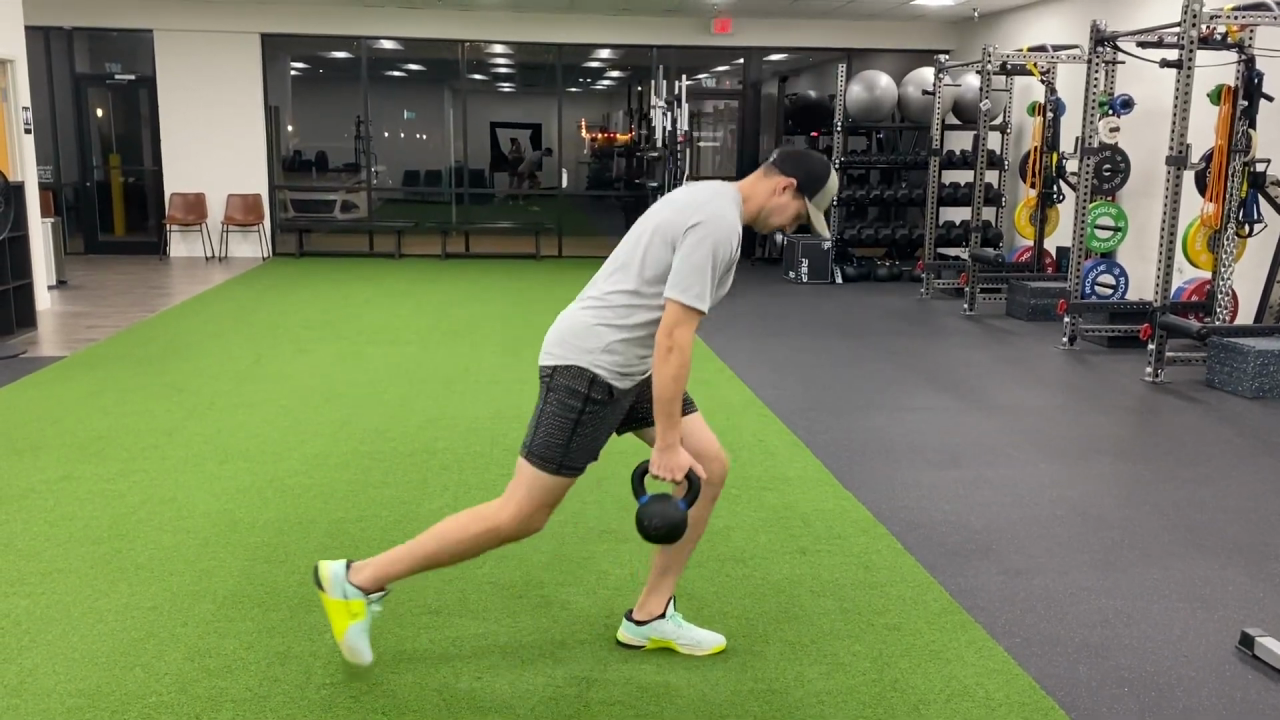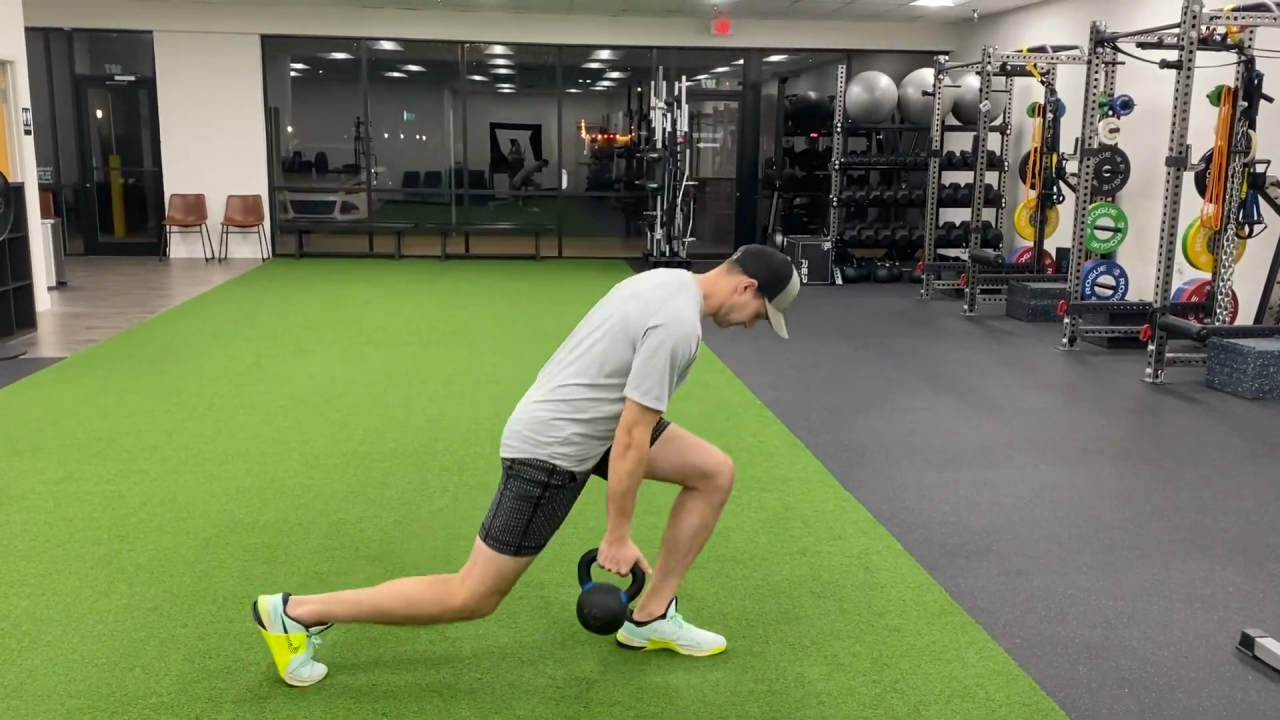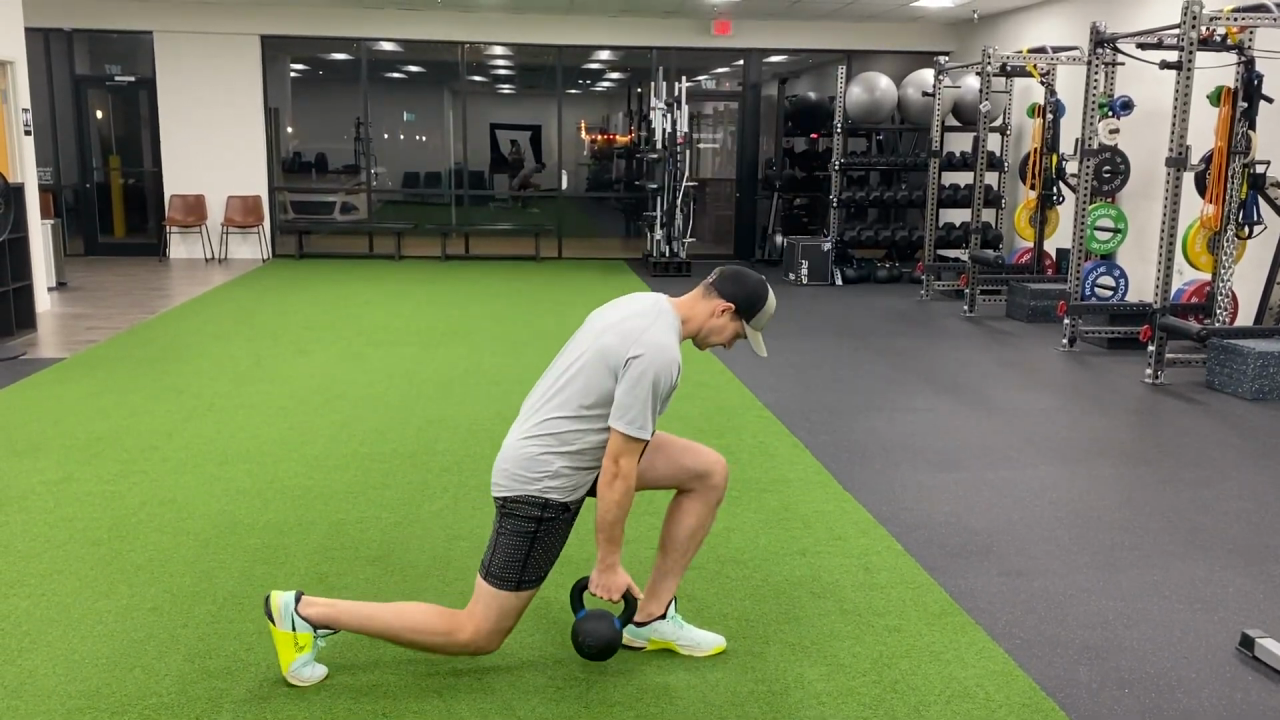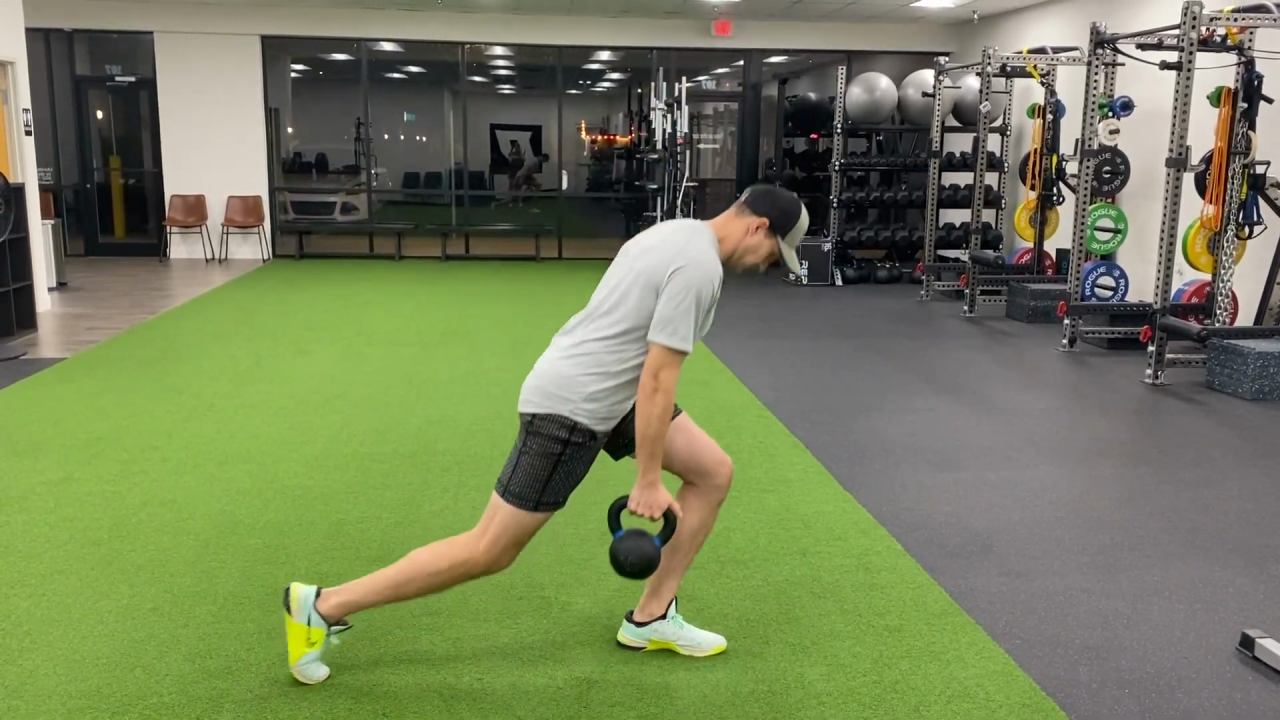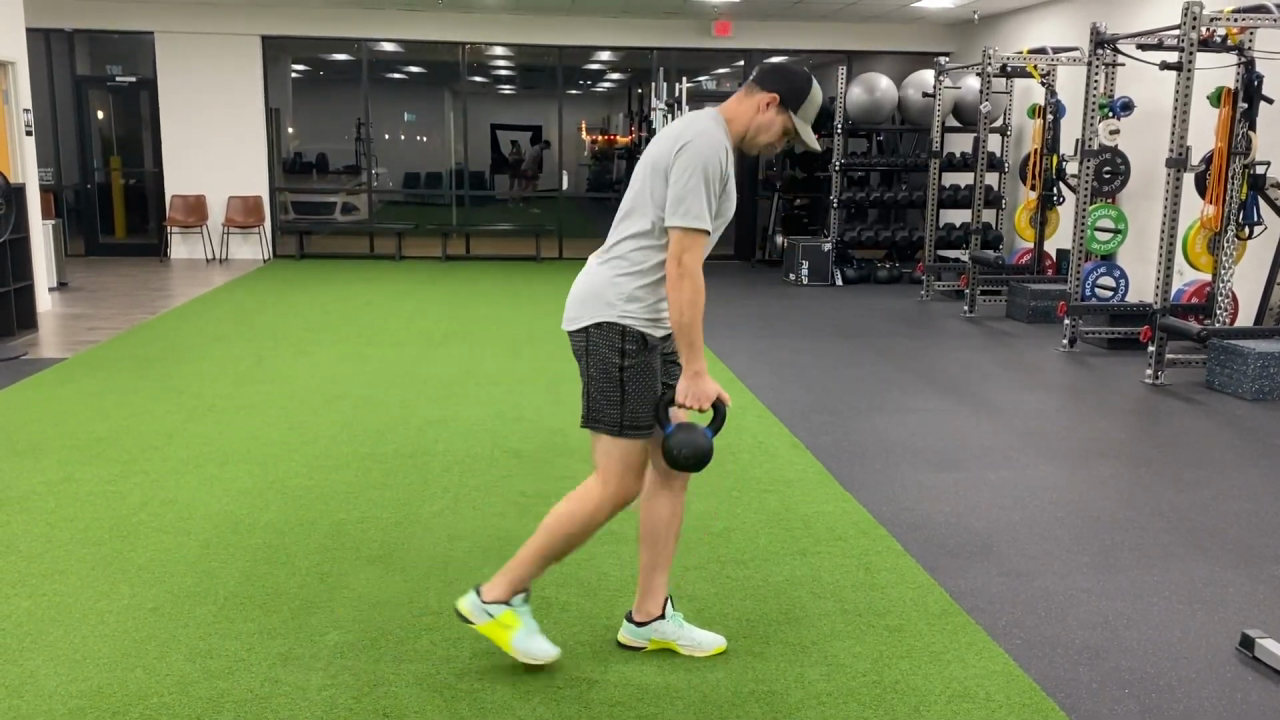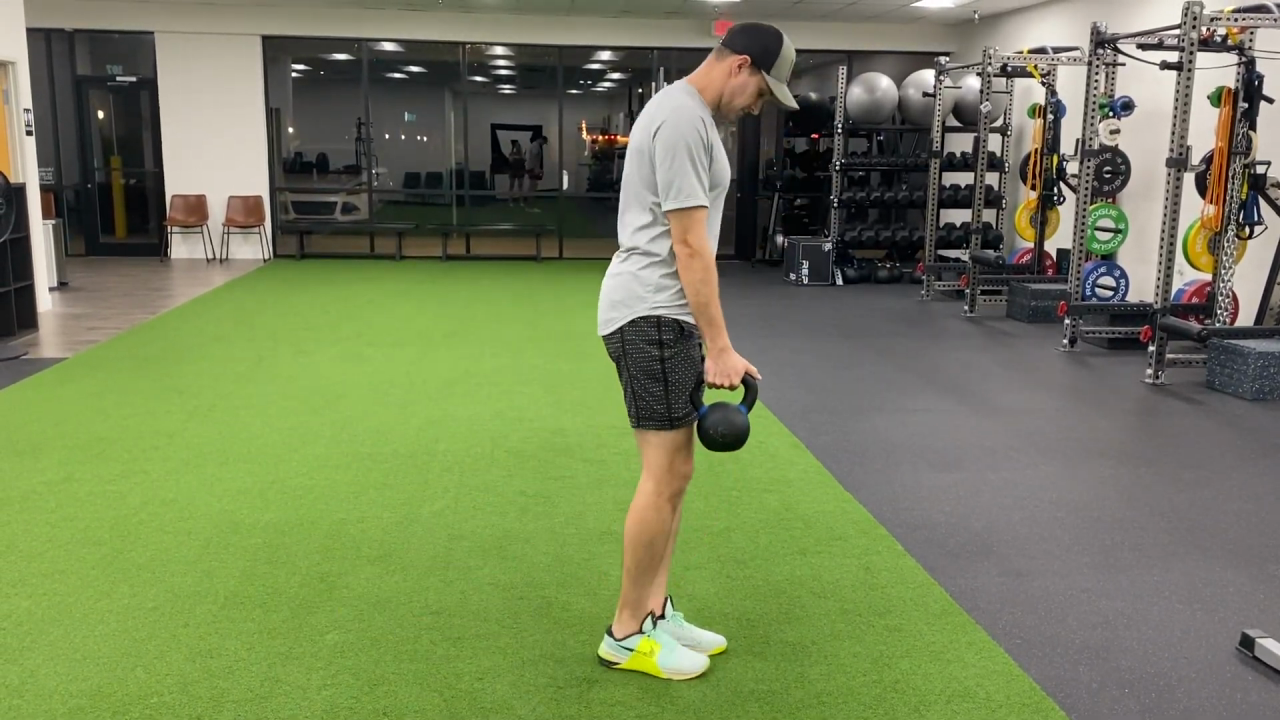
dt=0.3s
person 1, frame 1
left shoulder: (709, 196)
right shoulder: (721, 227)
right elbow: (673, 339)
right wrist: (667, 444)
left hip: (624, 358)
right hip: (590, 363)
left knee: (711, 467)
right knee: (522, 513)
left ankle: (649, 617)
right ankle: (356, 583)
person 1, frame 2
left shoulder: (668, 281)
right shoulder: (678, 325)
right elbow: (632, 439)
right wrist: (618, 538)
left hip: (579, 424)
right hip: (552, 447)
left knee: (715, 474)
right knee: (473, 597)
left ankle: (650, 617)
right ankle: (296, 614)
person 1, frame 3
left shoulder: (645, 304)
right shoulder: (658, 353)
right elbow: (617, 470)
right wrist: (608, 566)
left hip: (556, 450)
right hip: (544, 478)
left knee: (710, 472)
right knee: (476, 635)
left ankle: (651, 618)
right ankle: (301, 613)
person 1, frame 4
left shoulder: (678, 234)
right shoulder: (700, 268)
right elbow: (659, 380)
right wrist: (648, 482)
left hip: (602, 389)
right hip: (572, 403)
left knee: (714, 473)
right knee: (488, 550)
left ankle: (651, 617)
right ankle: (322, 608)
person 1, frame 5
left shoulder: (698, 136)
right shoulder: (704, 150)
right elbow: (684, 266)
left wrist: (687, 361)
right wrist: (696, 372)
left hip: (639, 320)
right hip: (618, 320)
left knee: (670, 466)
right knee: (616, 484)
left ankle: (649, 617)
right ankle: (494, 596)
person 1, frame 6
left shoulder: (682, 110)
right shoulder: (683, 118)
right elbow: (689, 245)
left wrist: (709, 340)
right wrist: (720, 348)
left hip: (657, 310)
right hip: (653, 314)
left knee: (673, 471)
right knee: (666, 477)
left ankle: (652, 615)
right ankle: (625, 633)
